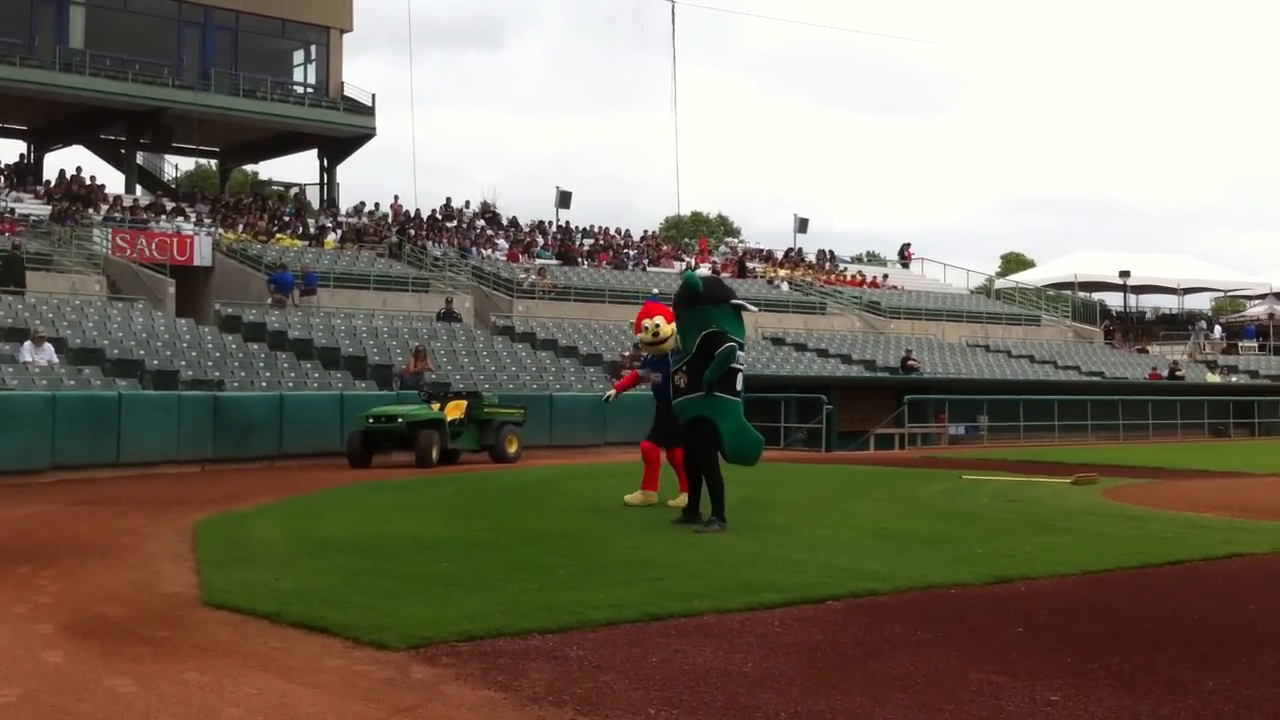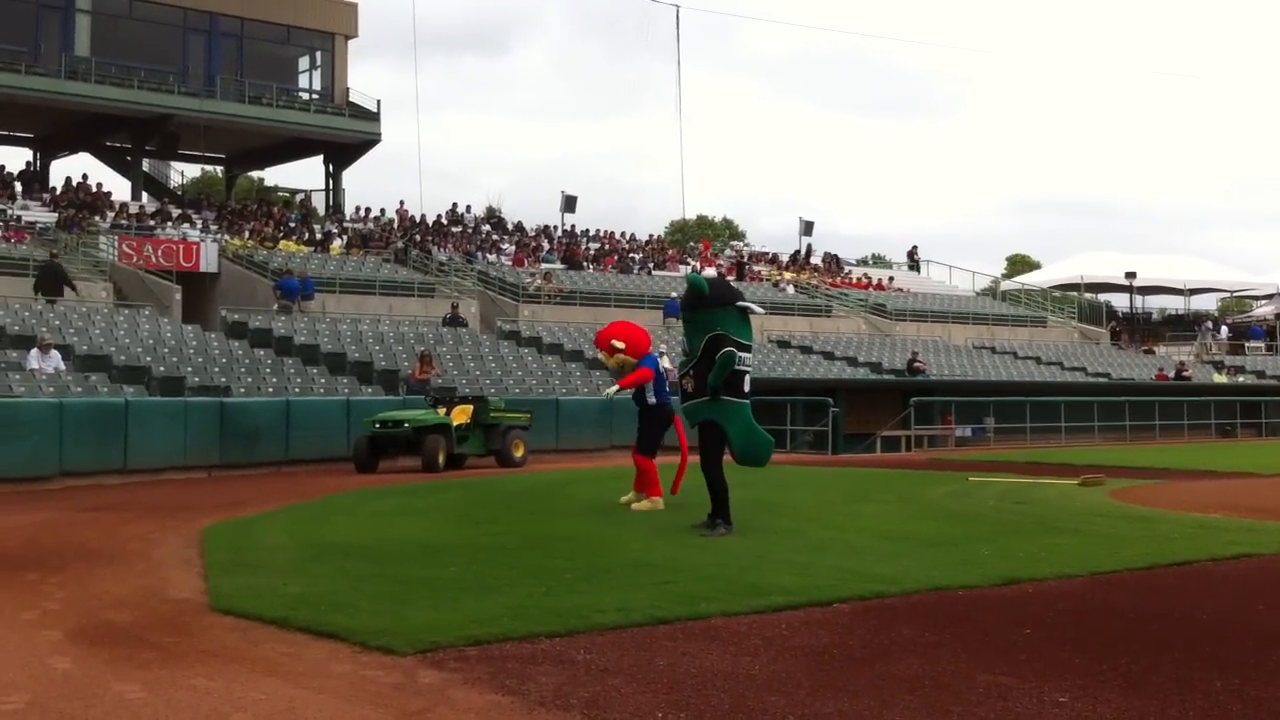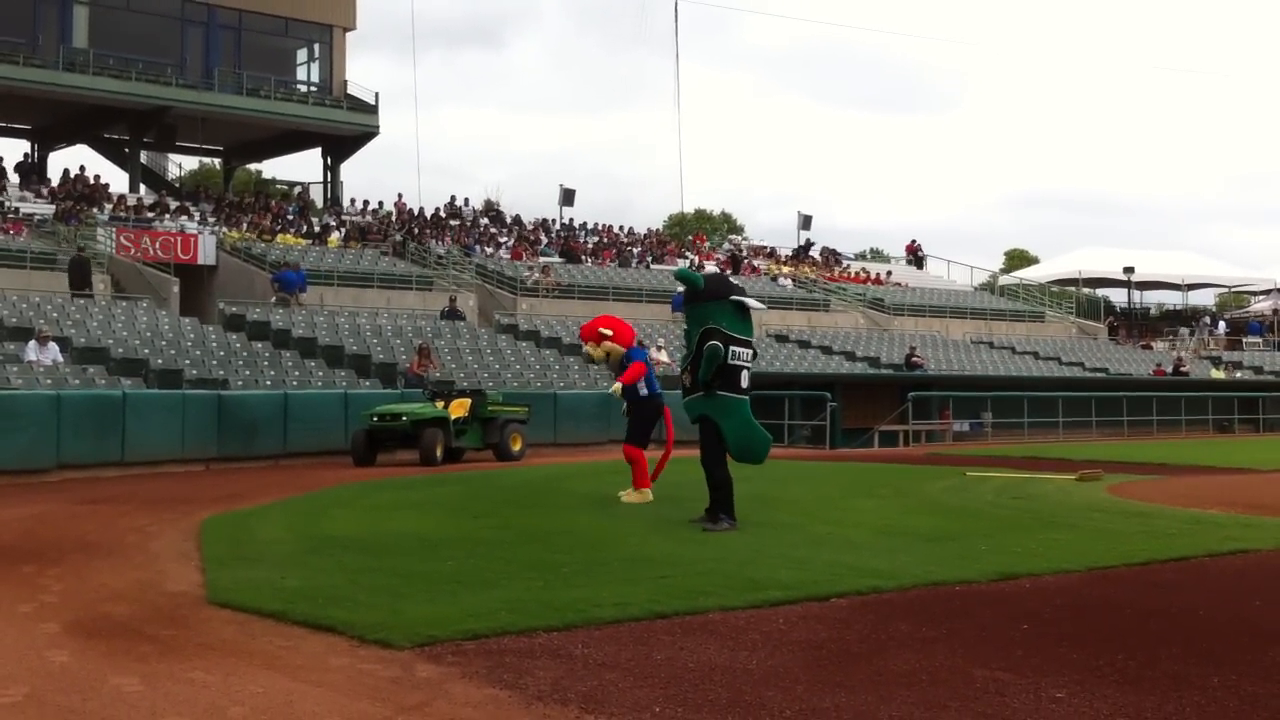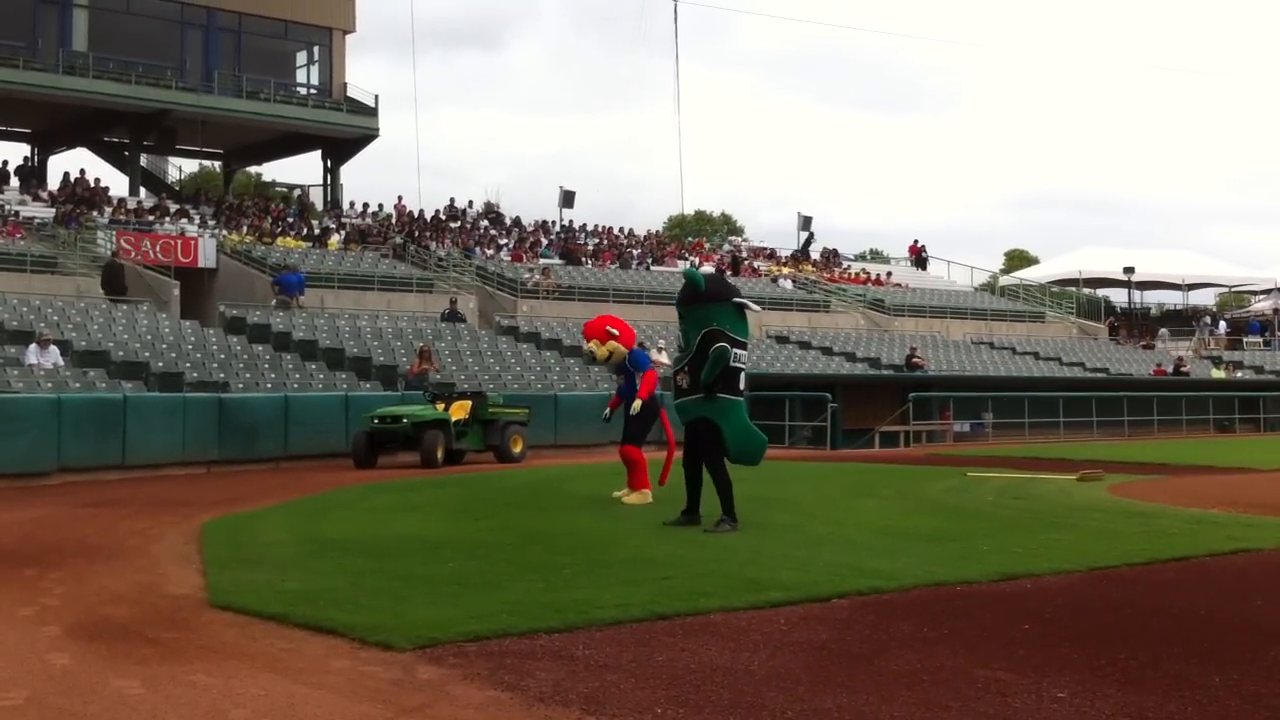
dt=0.5s
person 1, frame 1
left shoulder: (711, 334)
right shoulder: (706, 333)
left elbow: (729, 351)
left wrist: (708, 380)
left hip: (709, 407)
right hip: (700, 408)
left knee: (707, 461)
right knee: (691, 459)
left ankle: (719, 518)
right ankle: (692, 511)
person 1, frame 2
left shoulder: (716, 337)
right shoulder: (715, 333)
left elbow: (728, 356)
left wrist: (712, 384)
left hip: (718, 409)
right hip: (711, 410)
left knee: (711, 465)
right knee: (708, 465)
left ankle: (725, 521)
right ankle: (716, 516)
person 1, frame 3
left shoulder: (712, 330)
right shoulder: (735, 328)
left elbow: (714, 351)
left wrist: (705, 379)
left hip: (717, 404)
right hip: (722, 403)
left knee: (715, 460)
right knee: (709, 459)
left ankle: (728, 517)
right ankle: (714, 510)
person 1, frame 4
left shoulder: (712, 332)
right shoulder: (715, 329)
left elbow: (721, 351)
left wrist: (706, 381)
left hip: (713, 407)
right hip: (701, 408)
left knee: (713, 462)
right knee: (691, 461)
left ankle: (730, 518)
right ankle: (691, 513)
person 2, frame 1
right shoulder: (650, 357)
right elbow: (637, 375)
right wrist: (616, 389)
left hip: (675, 407)
right hip: (665, 406)
left knee: (651, 445)
right knee: (675, 451)
left ankle: (648, 492)
right ankle: (686, 491)
person 2, frame 2
left shoulder: (647, 360)
right shoulder: (647, 359)
left elbow: (645, 375)
left wrist: (618, 385)
left hip: (657, 412)
right hip: (653, 411)
left knee: (643, 455)
right knee: (639, 453)
left ankle: (655, 497)
right ankle: (639, 492)
person 2, frame 3
left shoulder: (635, 353)
right shoulder: (620, 358)
left elbow: (640, 369)
left wrist: (621, 382)
right wrist: (628, 401)
left hip: (648, 405)
right hip: (639, 405)
left knee: (632, 447)
right knee: (632, 447)
left ankle: (644, 491)
right ankle: (638, 486)
person 2, frame 4
left shoulder: (635, 356)
right shoulder: (619, 361)
left elbow: (651, 376)
left wrist: (640, 399)
right wrist: (612, 406)
left hip: (644, 407)
right hip: (632, 407)
left knee: (631, 448)
right knee: (625, 449)
left ankle: (643, 491)
right ankle: (633, 487)
